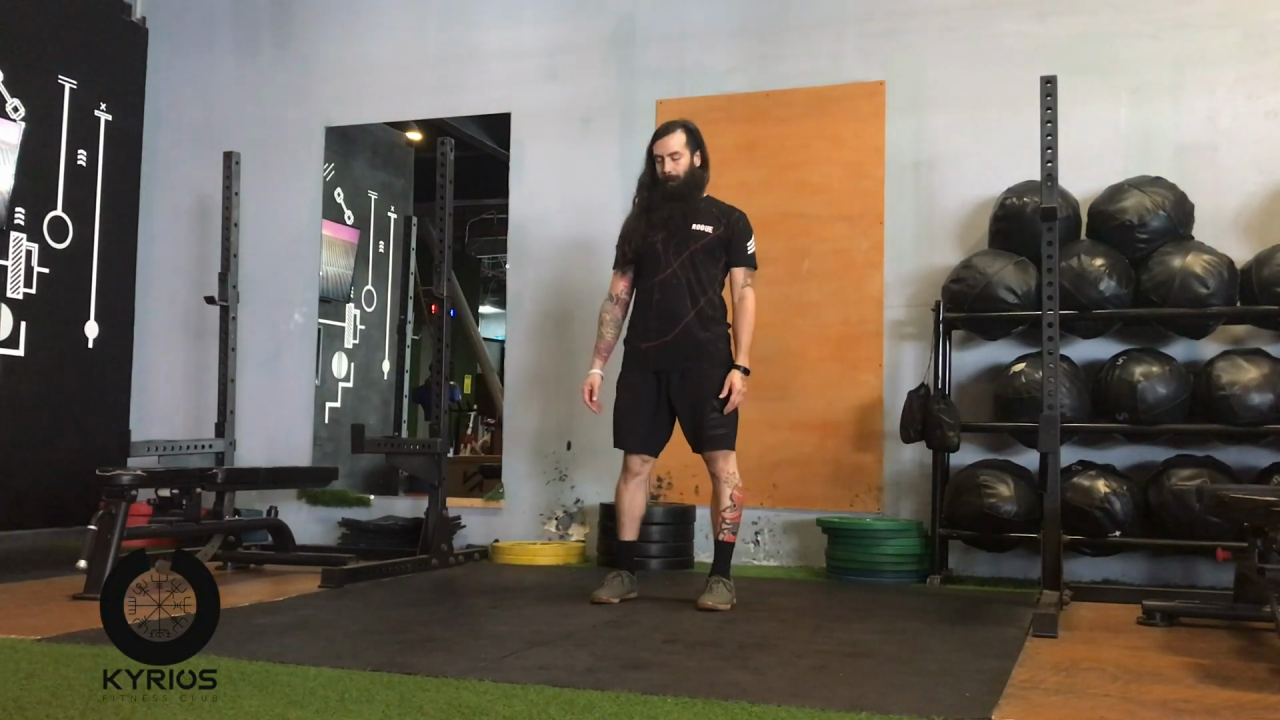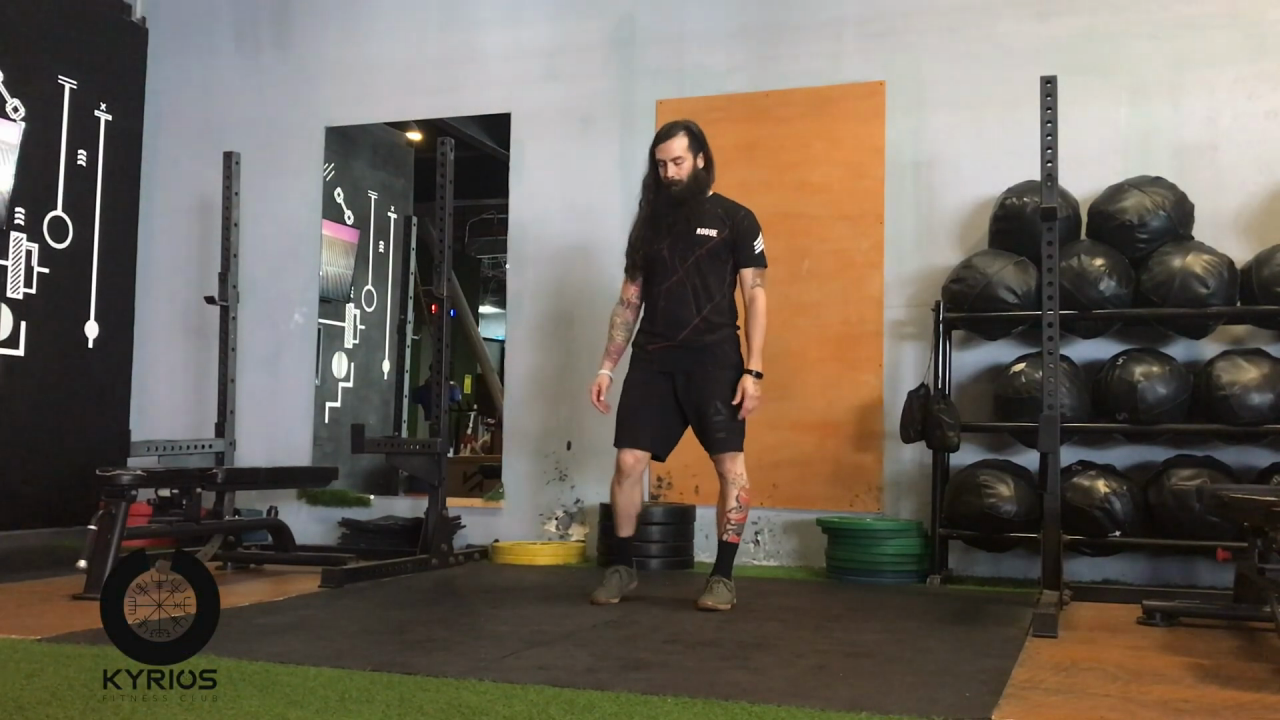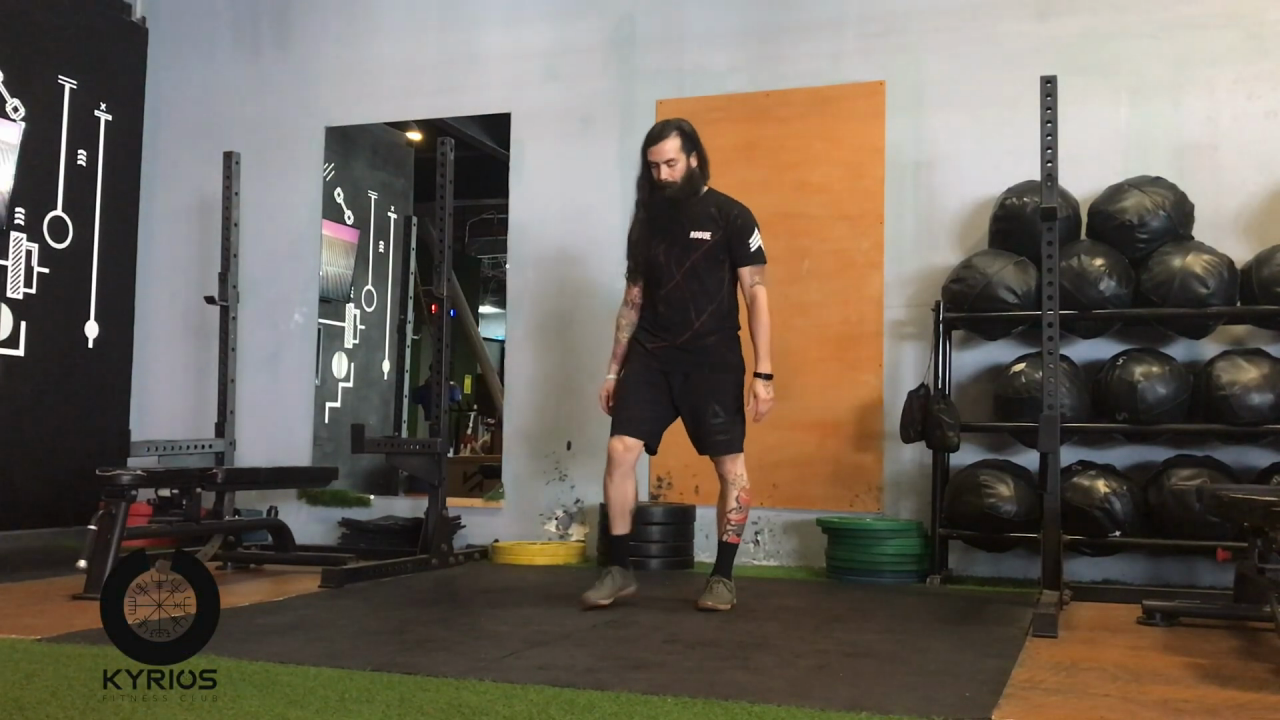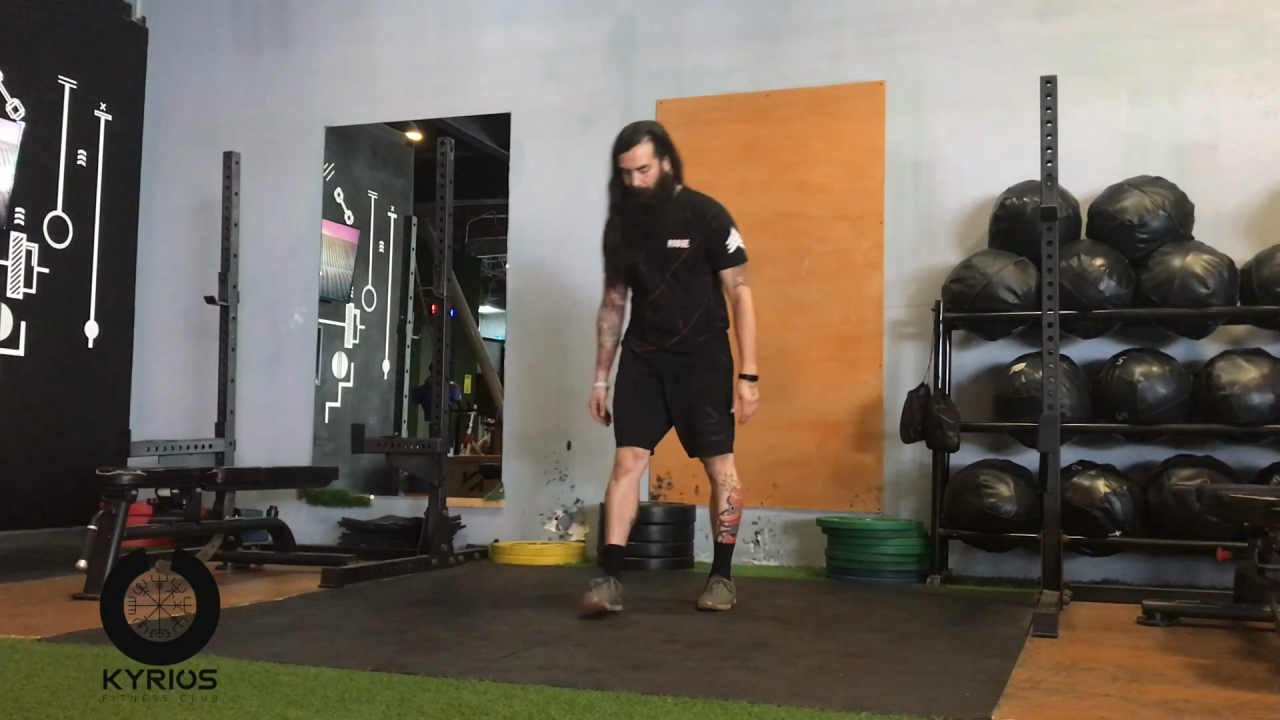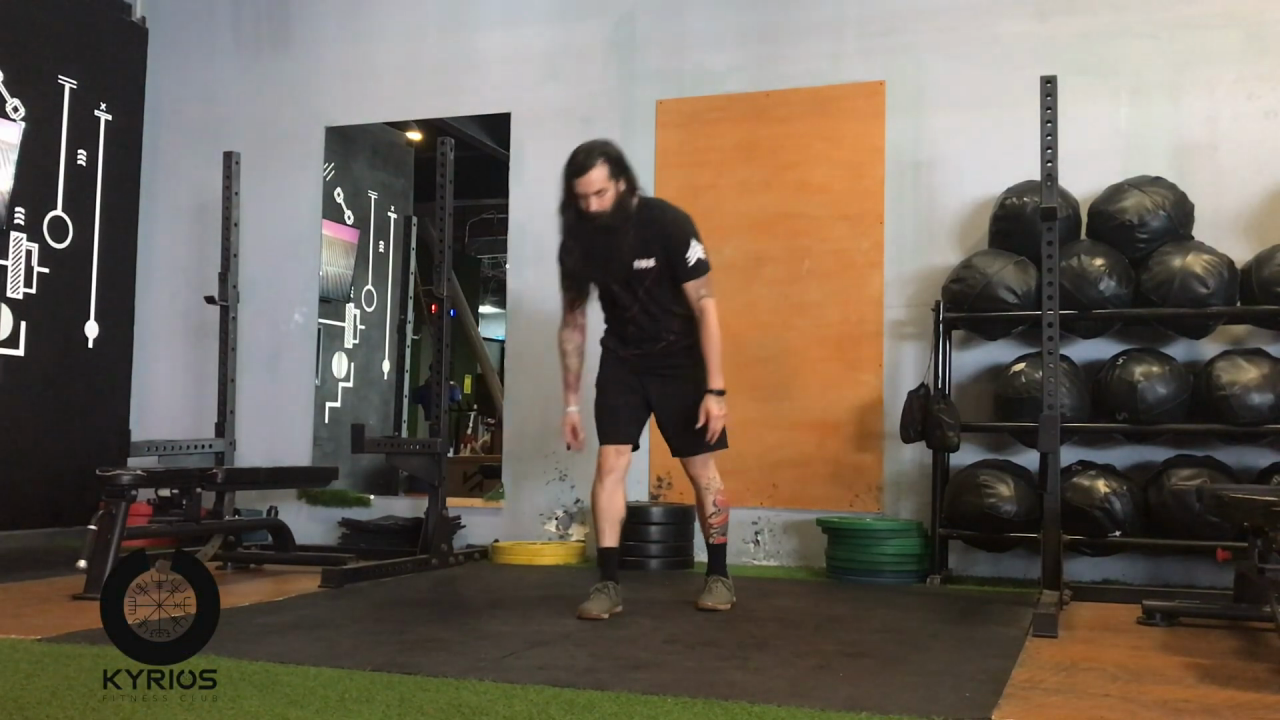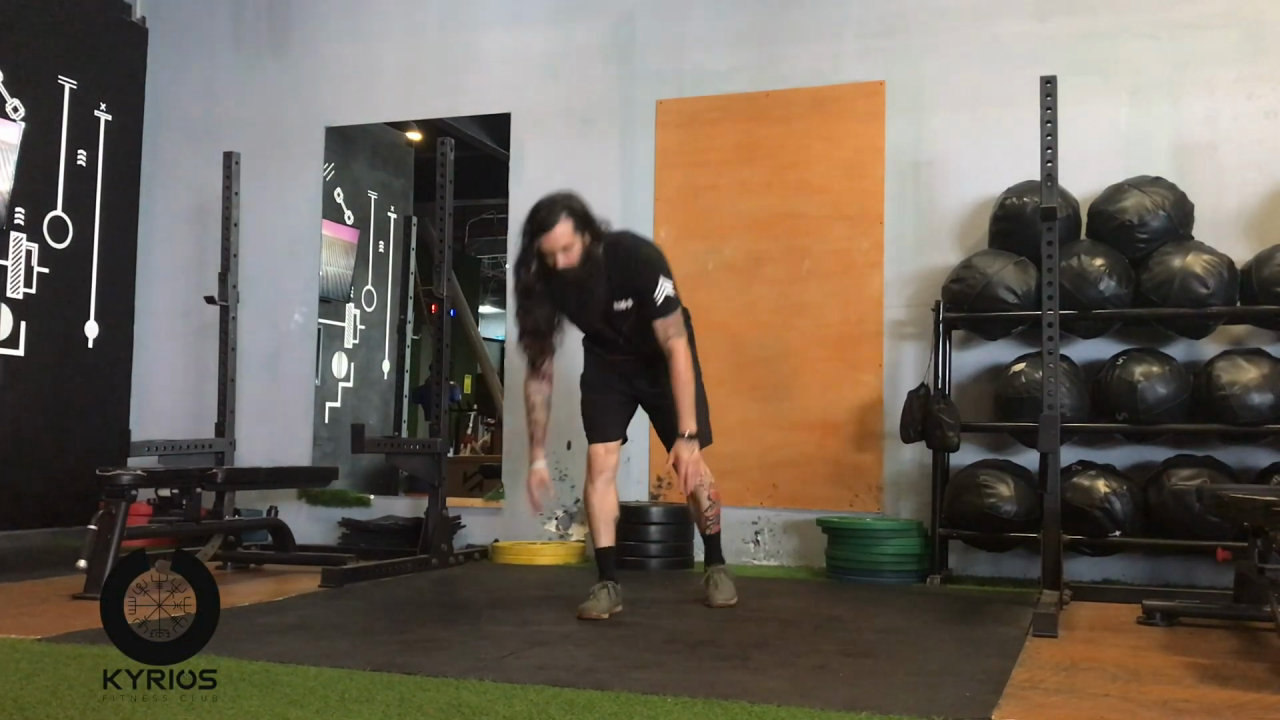
dt=0.2s
person 1, frame 1
left shoulder: (728, 220)
right shoulder: (640, 221)
left elbow: (744, 296)
right elbow: (617, 298)
left wrist: (740, 365)
right wrist: (597, 366)
left hip: (705, 361)
right hip: (643, 362)
left knee: (722, 463)
right knee: (634, 465)
left ankle: (721, 576)
right ankle: (624, 571)
person 1, frame 2
left shoulder: (735, 220)
right shoulder: (649, 222)
left elbow: (755, 297)
right elbow: (629, 301)
left wrist: (753, 369)
right wrist: (607, 368)
left hip: (714, 362)
right hip: (652, 361)
left knee: (730, 464)
right knee: (628, 461)
left ankle: (722, 576)
right ankle: (622, 566)
person 1, frame 3
left shoulder: (730, 217)
right shoulder: (646, 220)
left elbow: (756, 296)
right elbow: (632, 301)
left wrist: (763, 372)
right wrist: (614, 370)
left hip: (713, 362)
right hip: (651, 359)
left knee: (729, 465)
right knee: (621, 452)
left ankle: (723, 576)
right ankle: (618, 568)
person 1, frame 4
left shoulder: (707, 216)
right shoulder: (622, 222)
left elbow: (740, 296)
right elbow: (611, 304)
left wrist: (747, 374)
right wrist: (601, 377)
left hip: (703, 362)
right hip: (642, 361)
left knee: (719, 466)
right knee: (627, 463)
left ankle: (722, 576)
right ankle: (610, 578)
person 1, frame 5
left shoulder: (668, 223)
right shoulder: (580, 238)
left elbow: (705, 308)
right elbow: (572, 322)
left wrist: (716, 389)
right wrist: (571, 401)
left hip: (681, 359)
right hip: (622, 362)
left knee: (701, 465)
right knee: (610, 464)
left ankle: (717, 575)
right ankle: (608, 582)
person 1, frame 6
left shoulder: (637, 257)
right shoulder: (544, 282)
left elbow: (677, 349)
right elbow: (540, 370)
left wrist: (687, 433)
right wrist: (538, 456)
left hip: (662, 354)
right hip: (607, 362)
left knee: (693, 464)
right knee: (600, 465)
left ankle: (716, 565)
right ankle: (607, 583)
